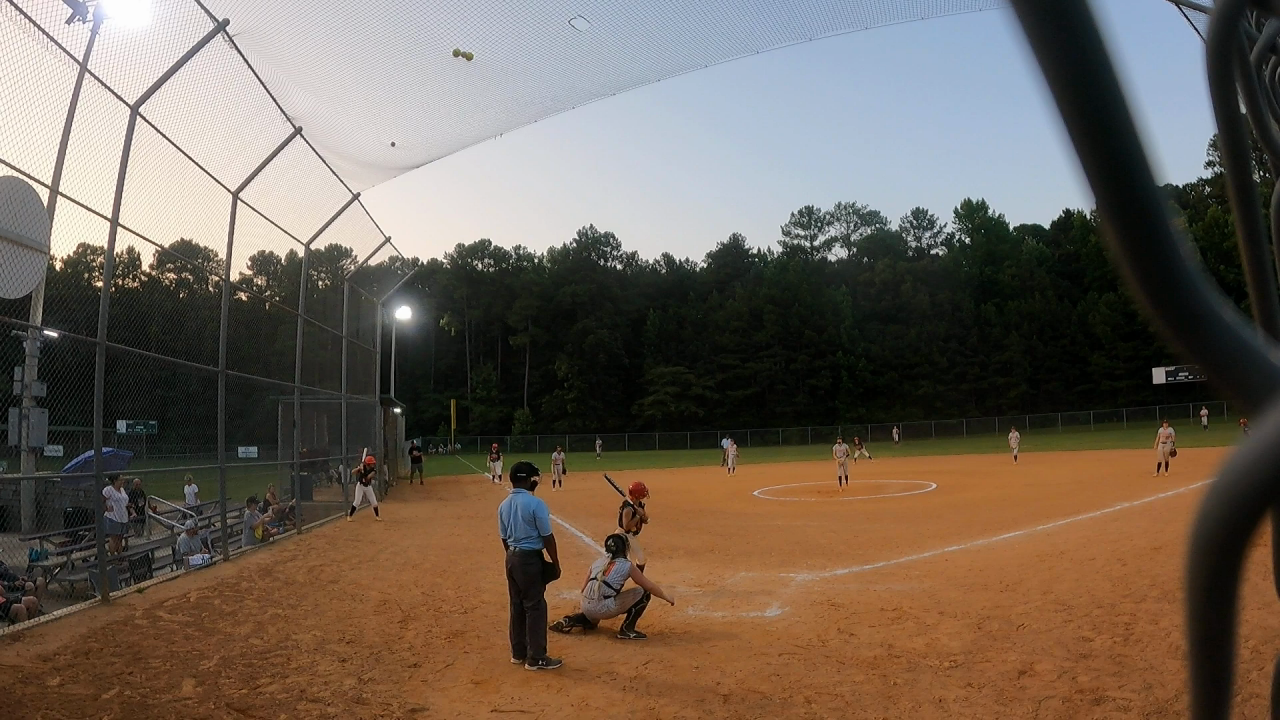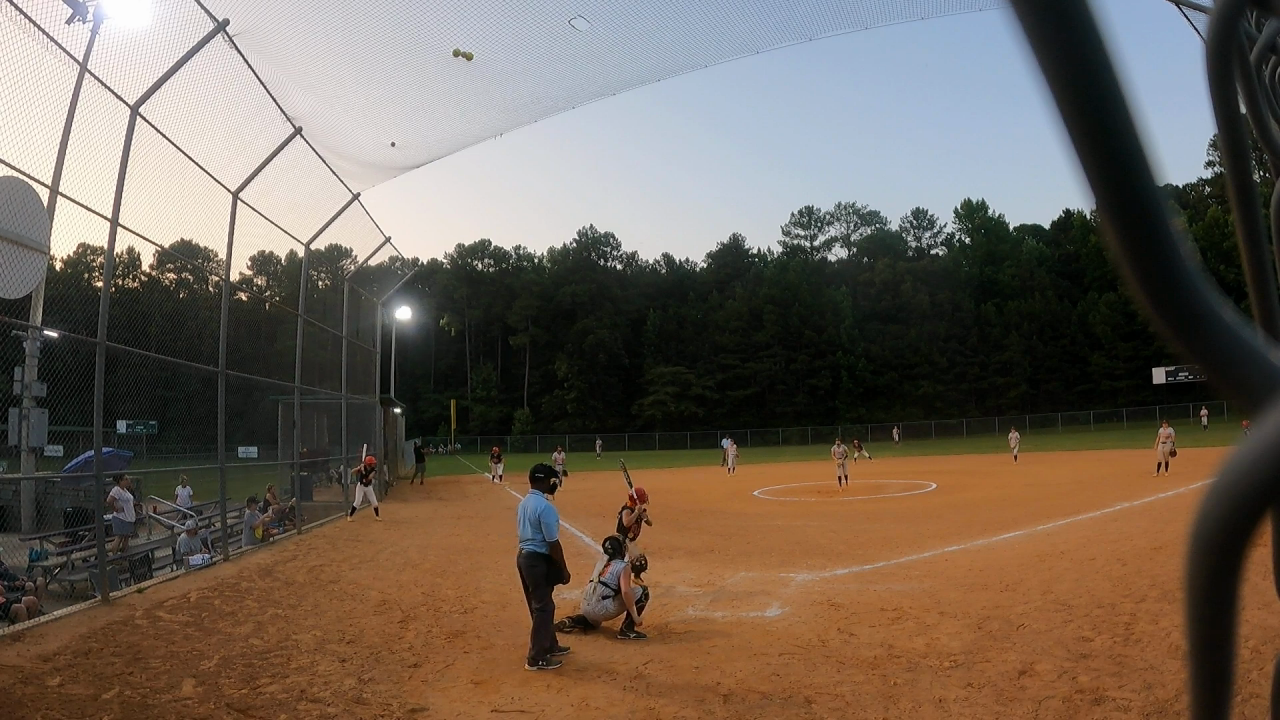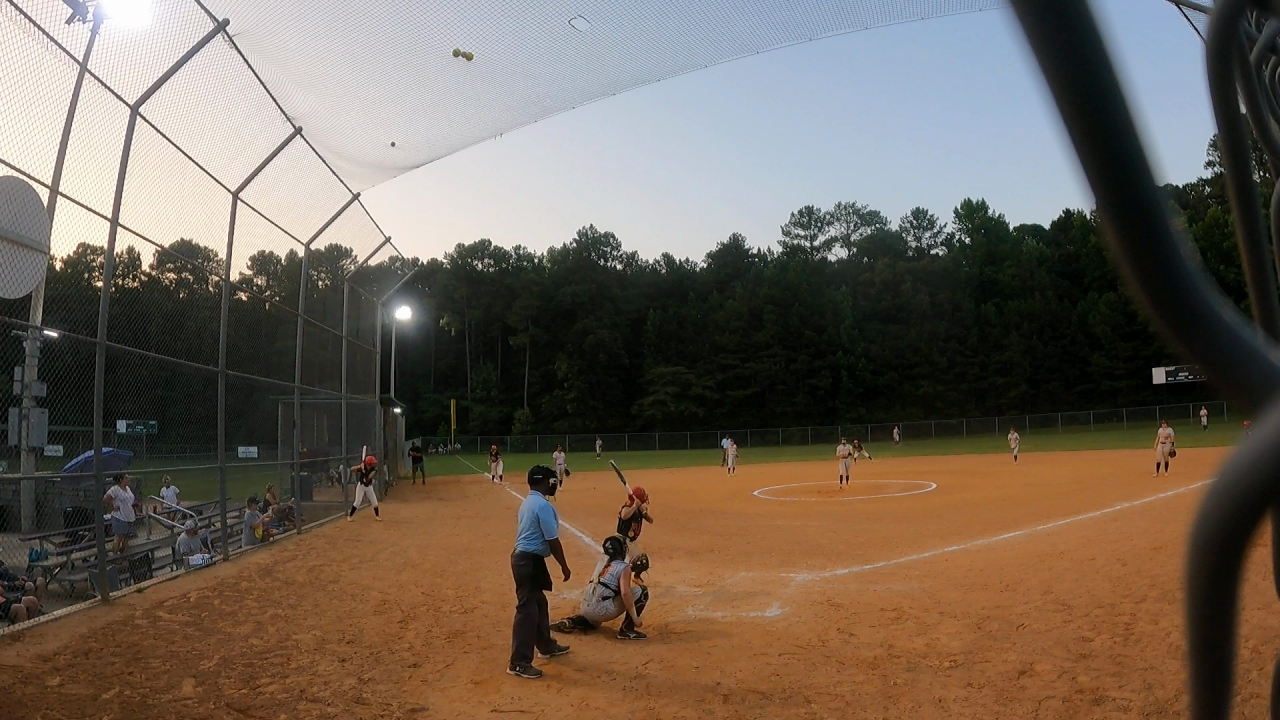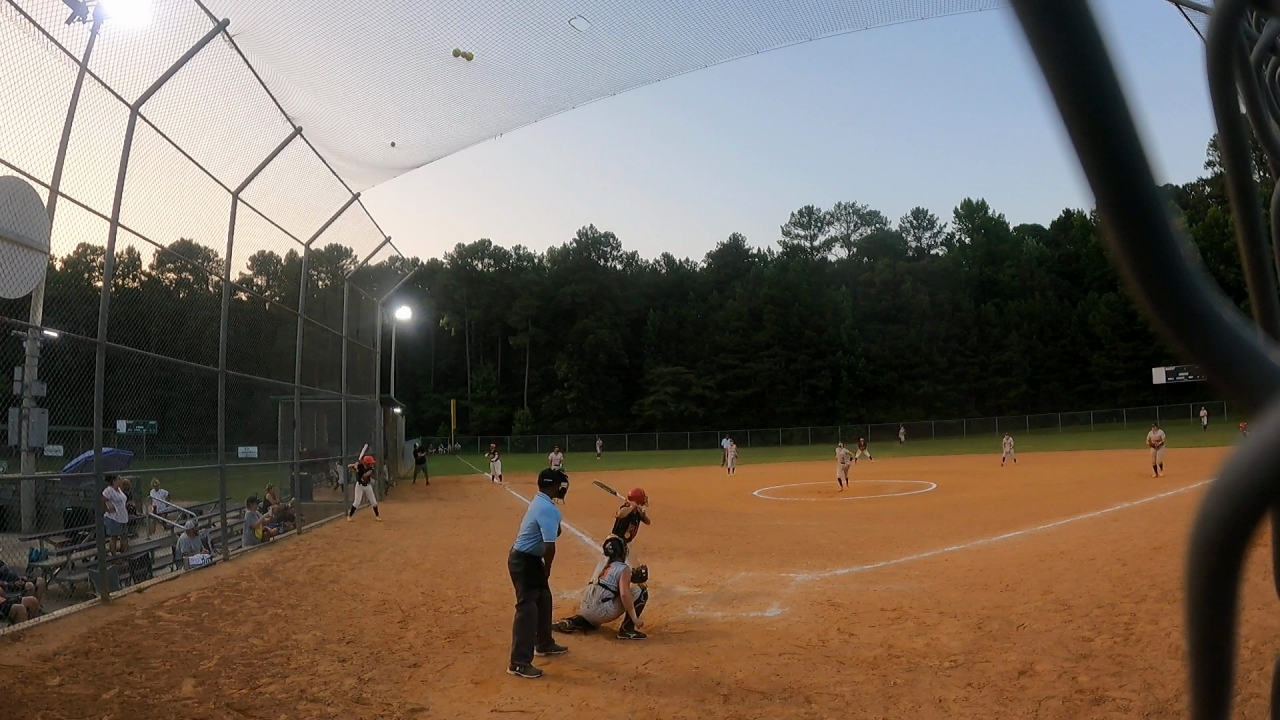
dt=1s
person 1, frame 1
left shoulder: (503, 506)
right shoulder: (535, 504)
left elbow: (504, 538)
right elbow: (547, 537)
right wrist: (555, 563)
left hip: (511, 558)
right hip: (530, 559)
left knee: (517, 606)
right knee: (536, 607)
left ankle: (519, 652)
right ankle: (536, 658)
person 1, frame 2
left shoulder: (524, 503)
right shoulder: (545, 507)
right elbow: (553, 543)
right wrist: (564, 569)
left hip: (524, 556)
right hip: (538, 560)
left knee: (539, 605)
right knee: (543, 608)
left ankle: (549, 646)
right ankle: (536, 658)
person 1, frame 3
left shoulder: (528, 502)
right shoulder: (543, 506)
right elbow: (552, 541)
right wrist: (564, 566)
left hip: (523, 557)
right hip: (530, 561)
left knee: (539, 604)
right knee: (527, 609)
left ankle: (546, 646)
right ankle: (518, 663)
person 1, frame 4
left shoulder: (539, 501)
right shoulder: (549, 508)
right elbow: (549, 545)
left wrist: (553, 538)
right wrist: (547, 568)
left hip: (527, 557)
right hip: (524, 560)
left knee: (544, 600)
right knee: (527, 609)
left ankle: (544, 645)
right ankle: (518, 663)
